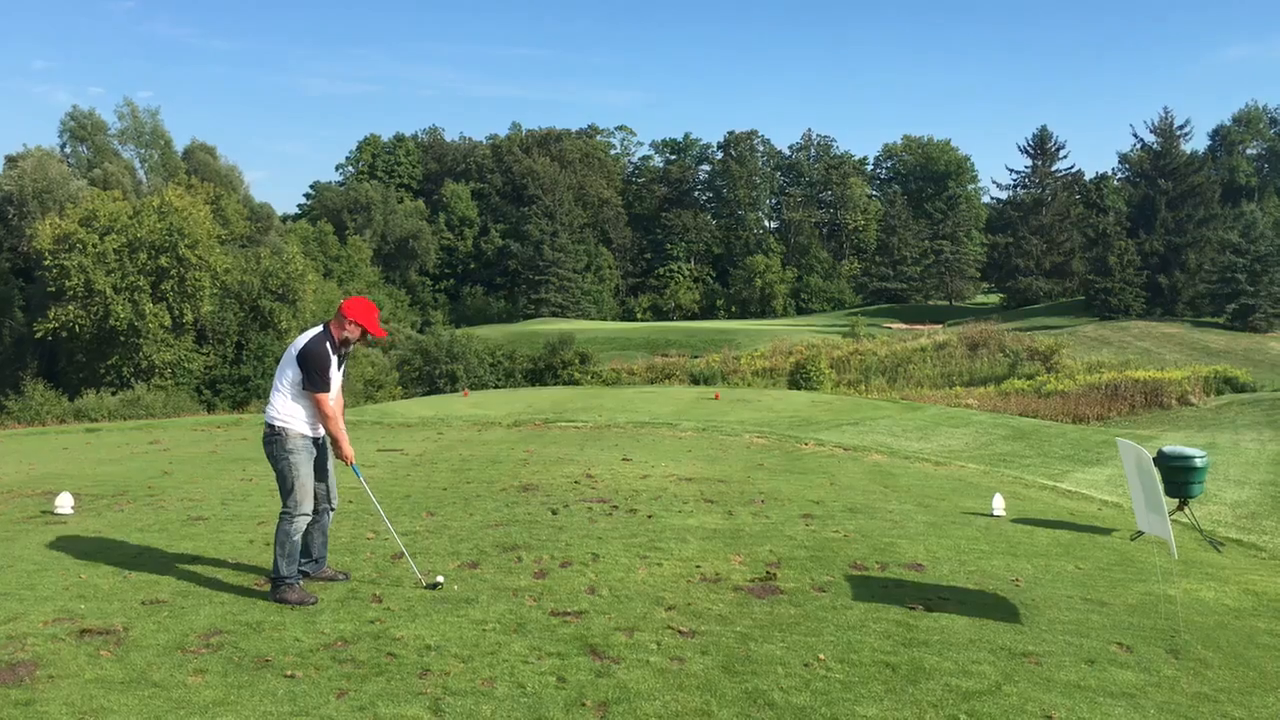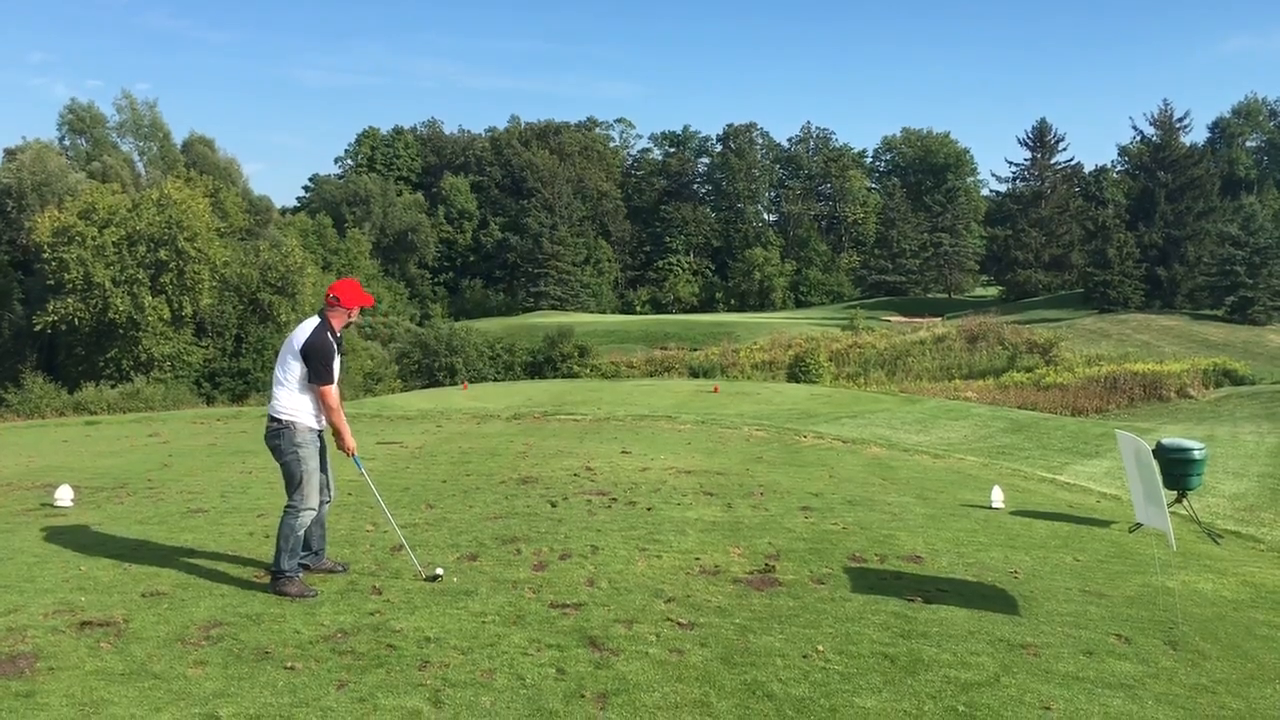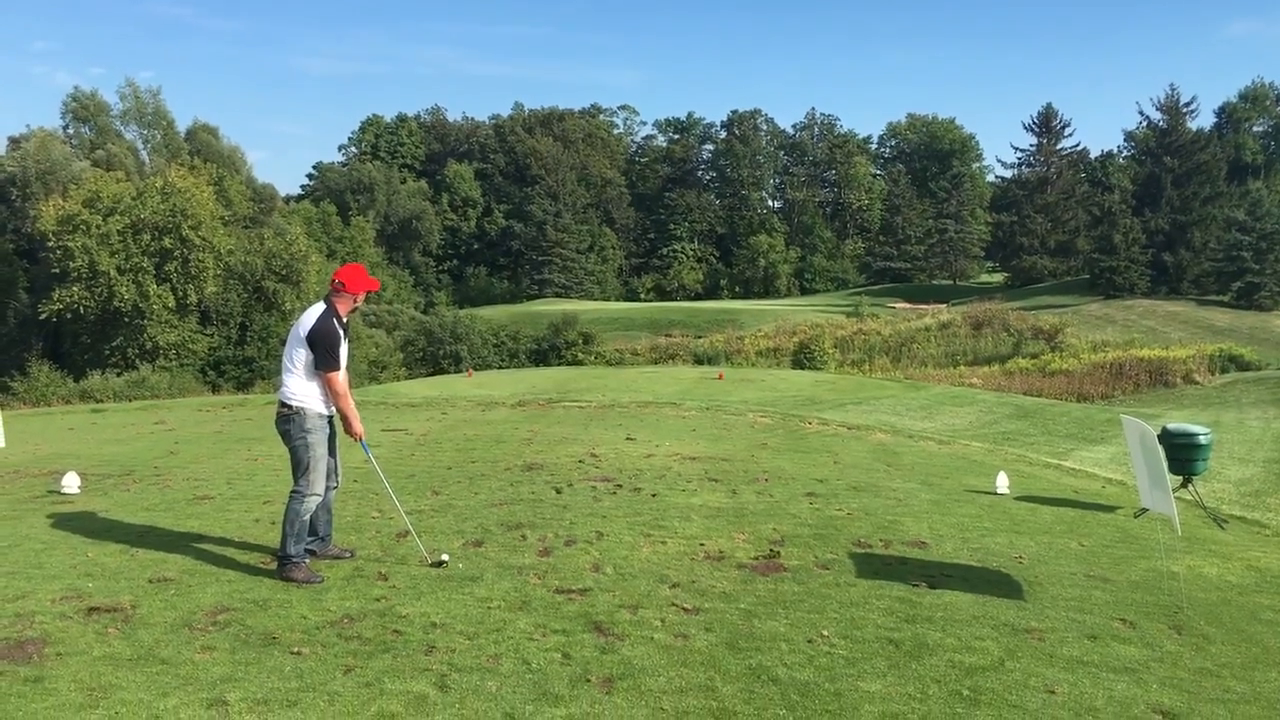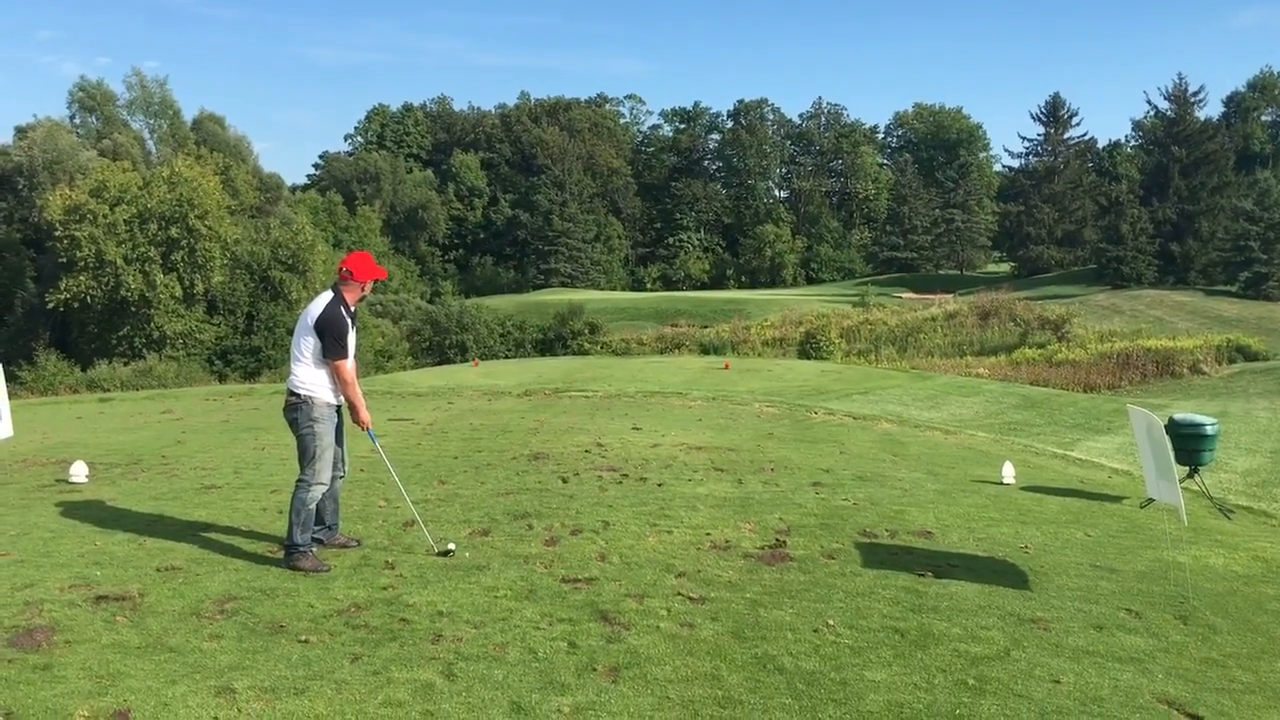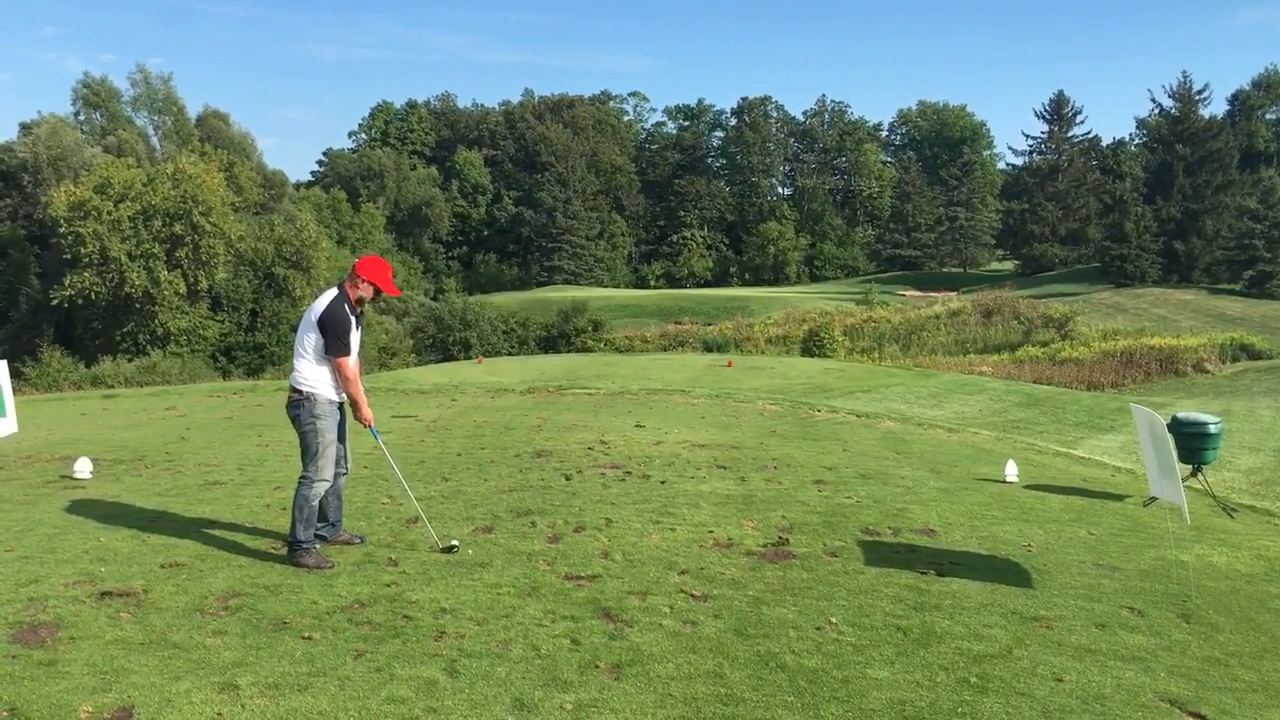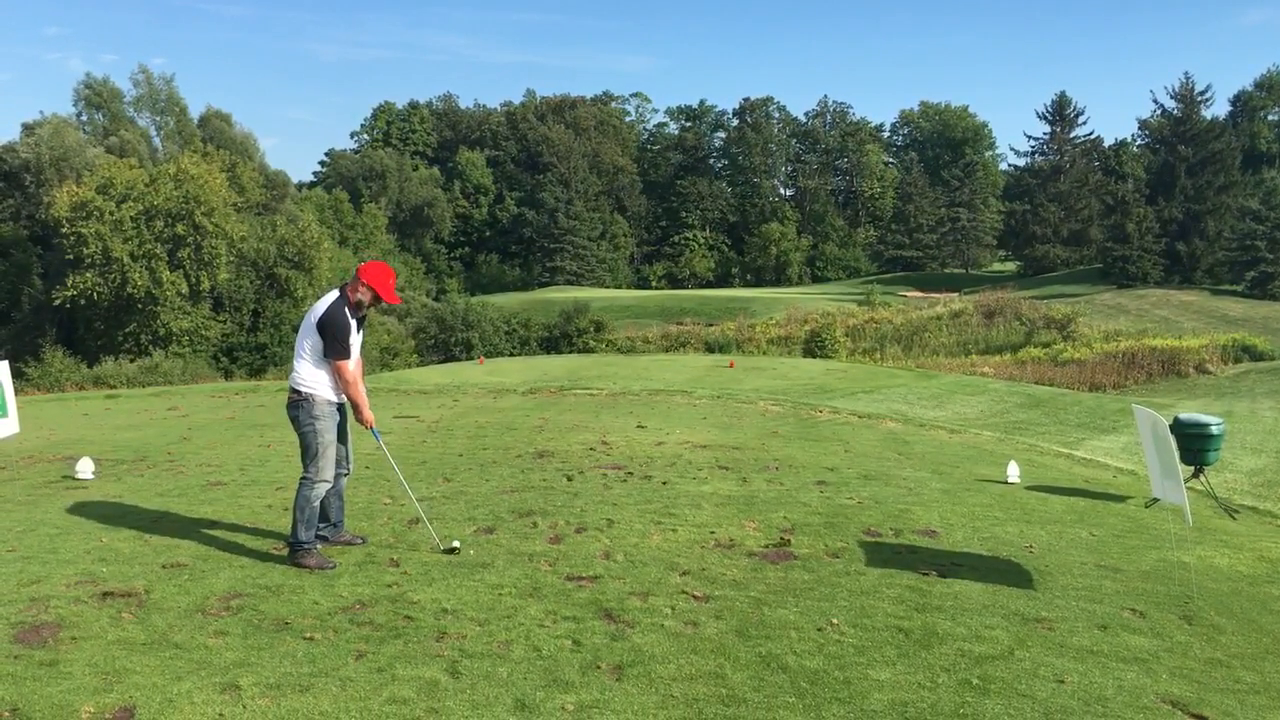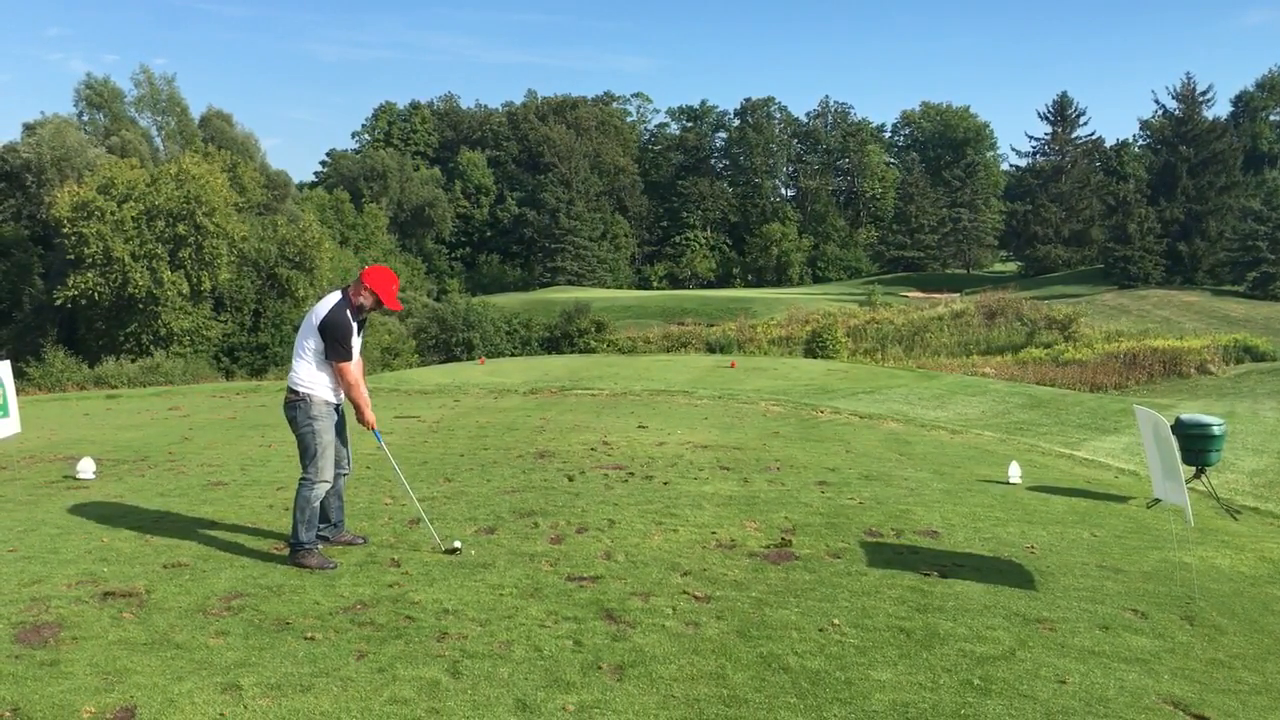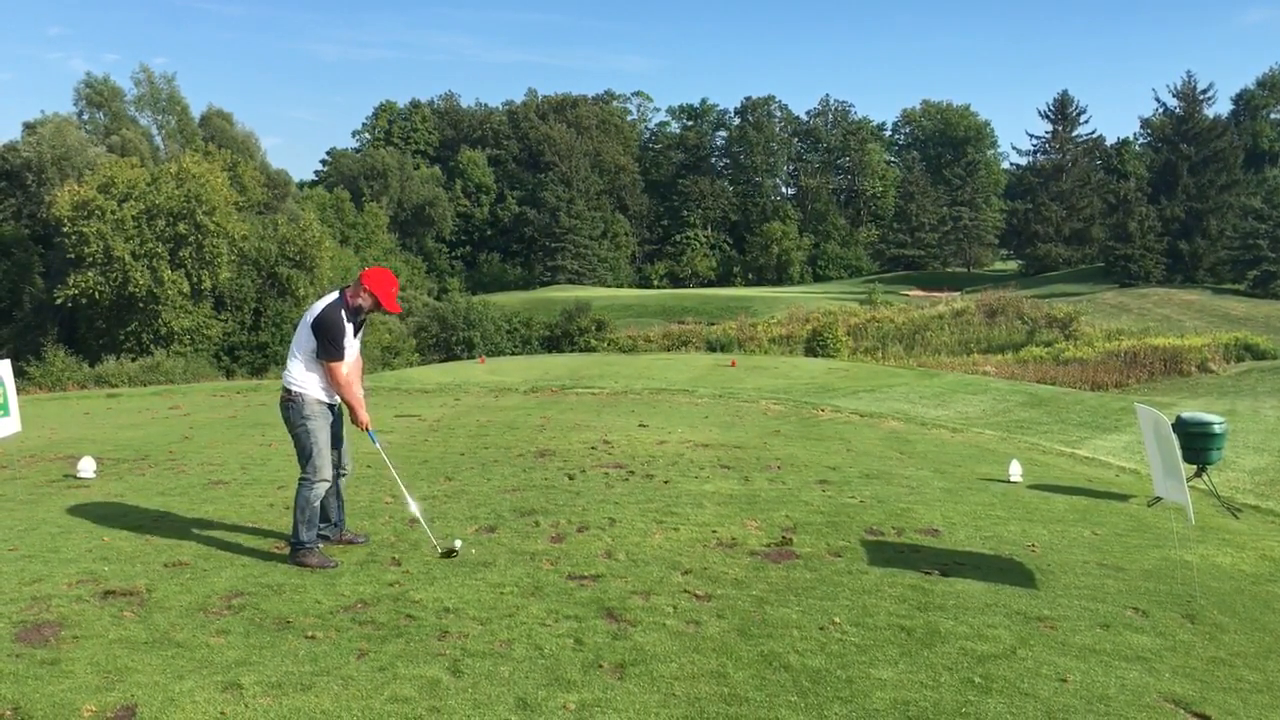
dt=0.4s
person 1, frame 1
left shoulder: (339, 347)
right shoulder: (315, 349)
left elbow: (335, 395)
right elbow: (324, 407)
left wrist: (341, 436)
right wrist: (342, 444)
left hip: (313, 435)
right hip: (289, 435)
left knee: (324, 502)
right knee: (299, 509)
left ankle: (312, 564)
right ankle: (284, 583)
person 1, frame 2
left shoulder: (326, 333)
right shoulder: (318, 341)
left elbow: (331, 389)
right elbow: (327, 398)
left wrist: (341, 428)
right wrist: (344, 434)
left hip: (307, 427)
right hip: (292, 429)
left knee: (321, 495)
right knee: (304, 502)
left ankle: (312, 557)
right ankle: (284, 576)
person 1, frame 3
left shoulder: (333, 319)
right shoulder: (324, 327)
left elbow: (340, 373)
right elbow: (333, 384)
left wrist: (350, 411)
right wrist: (351, 419)
left hip: (318, 413)
right hip: (303, 415)
left knee: (328, 481)
right knee: (310, 489)
left ankle: (318, 543)
right ankle: (290, 561)
person 1, frame 4
left shoulder: (340, 307)
right shoulder: (332, 315)
left elbow: (348, 364)
right elbow: (341, 372)
left wrist: (357, 401)
right wrist: (359, 408)
left hip: (326, 403)
right hip: (311, 404)
left knee: (334, 471)
right knee: (315, 477)
left ankle: (324, 532)
right ankle: (297, 550)
person 1, frame 5
left shoulder: (349, 307)
right shoulder: (335, 312)
left elbow: (352, 360)
right elbow: (344, 370)
left wrist: (360, 399)
right wrist: (361, 405)
left hip: (329, 400)
right hip: (313, 401)
left knee: (337, 468)
right knee: (318, 475)
left ankle: (328, 529)
right ankle: (300, 547)
person 1, frame 6
left shoulder: (355, 309)
right shoulder: (335, 315)
left elbow: (354, 359)
right elbow: (343, 373)
left wrist: (362, 399)
right wrist: (361, 408)
left hip: (331, 401)
right hip: (312, 402)
left knee: (339, 468)
right knee: (319, 475)
left ankle: (330, 529)
right ankle: (301, 548)
person 1, frame 7
left shoulder: (353, 309)
right shoulder: (337, 317)
left elbow: (354, 359)
right elbow: (345, 375)
left wrist: (364, 398)
right wrist: (363, 409)
left hip: (329, 400)
right hip: (310, 401)
left knee: (338, 467)
right knee: (318, 475)
left ankle: (330, 529)
right ankle: (302, 548)
person 1, frame 8
left shoulder: (355, 312)
right shoulder: (331, 316)
left elbow: (354, 357)
right elbow: (335, 374)
left wrist: (359, 398)
right wrist: (356, 409)
left hip: (327, 400)
right hip: (305, 400)
left knee: (337, 467)
right knee: (318, 474)
left ankle: (331, 529)
right ankle: (303, 547)
